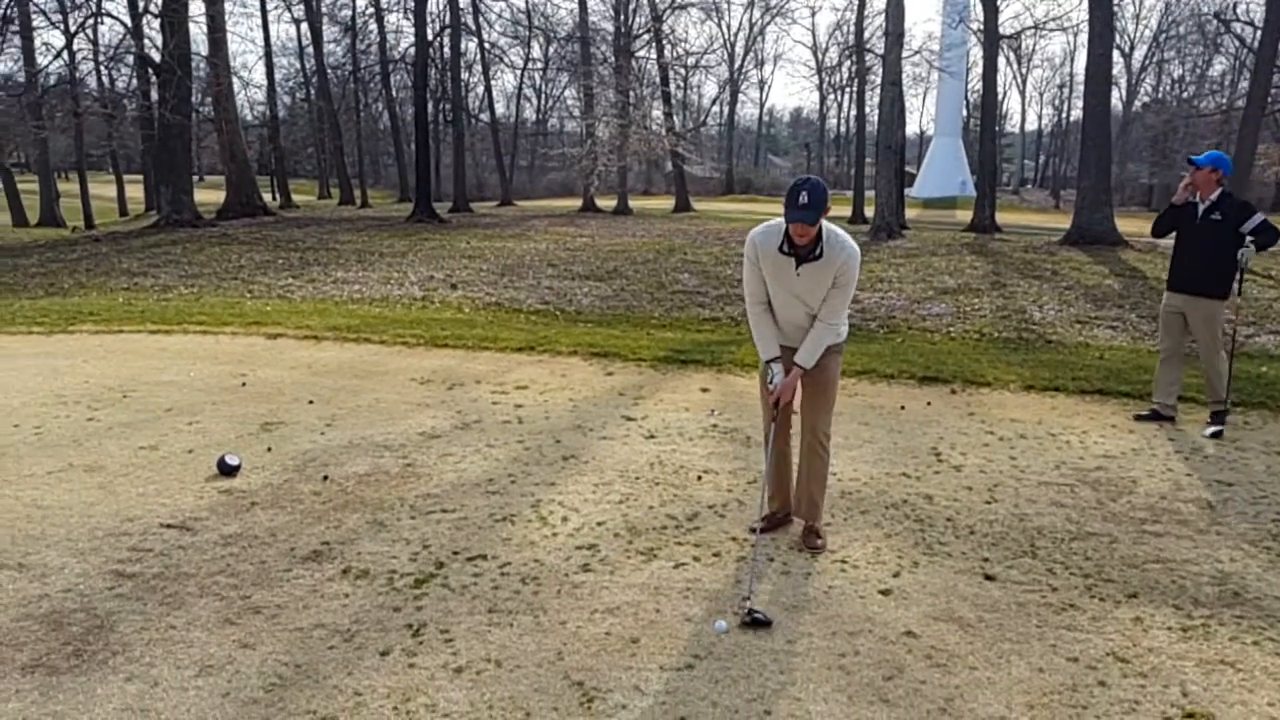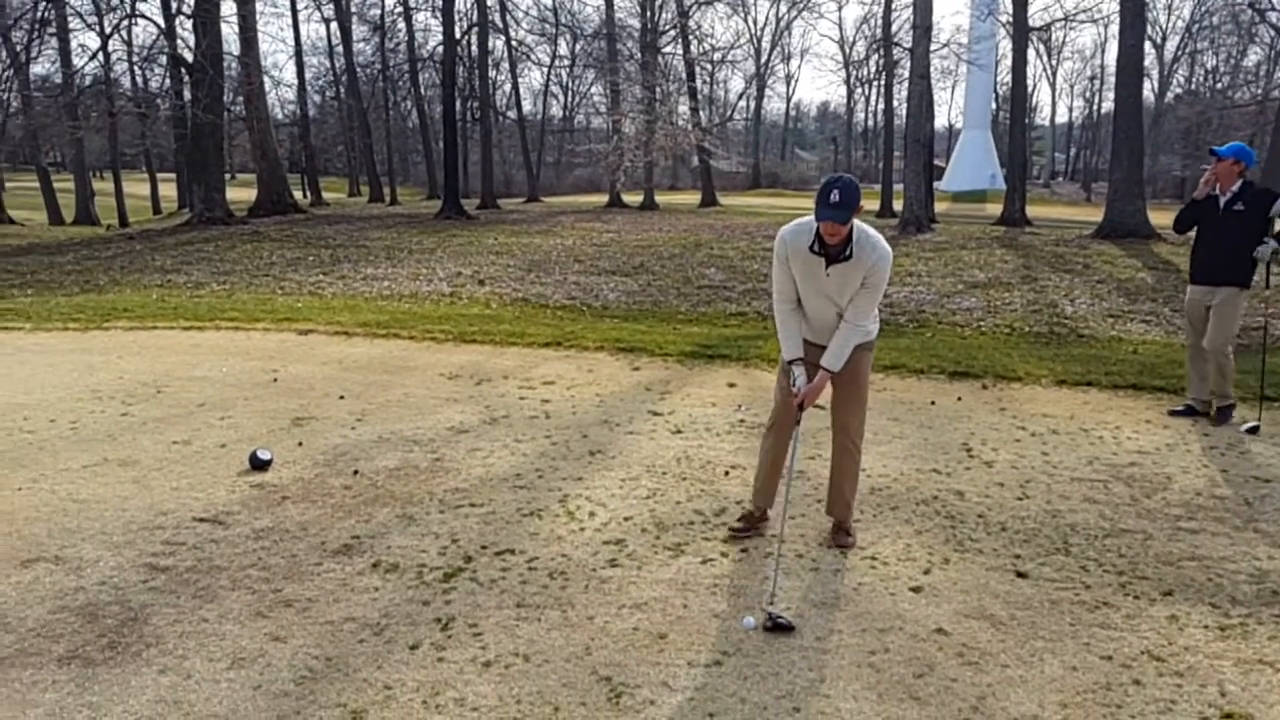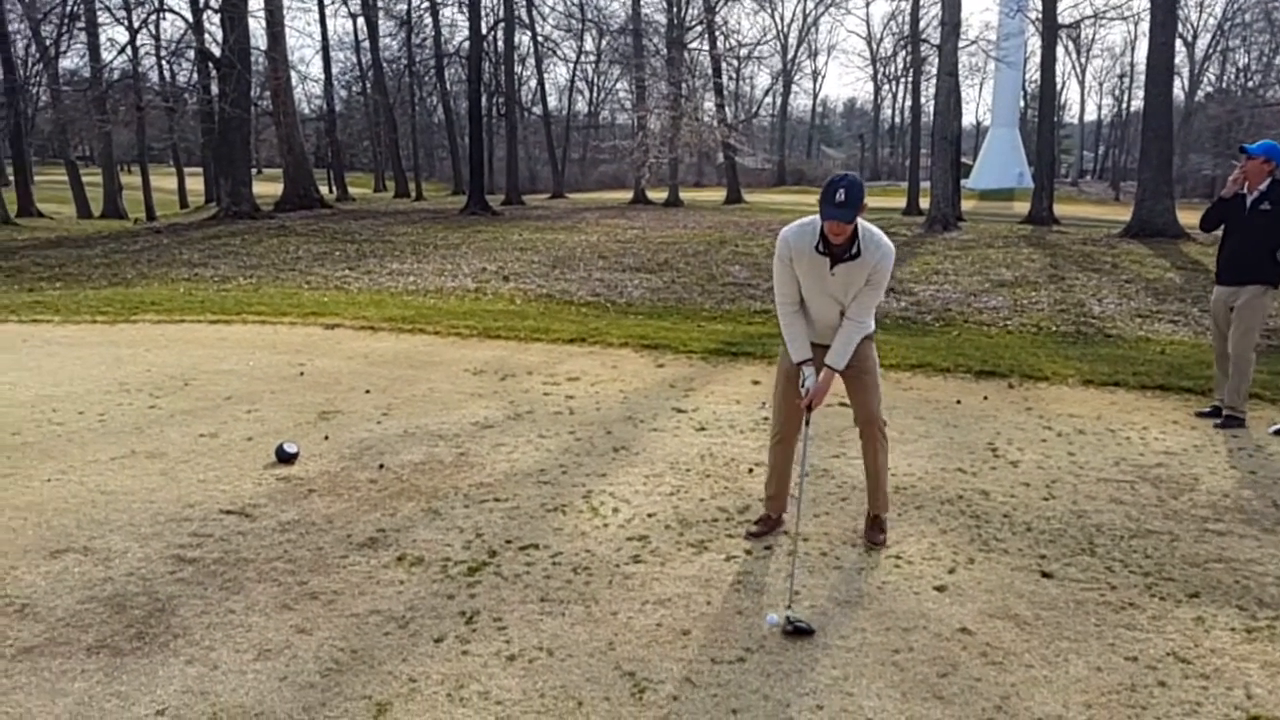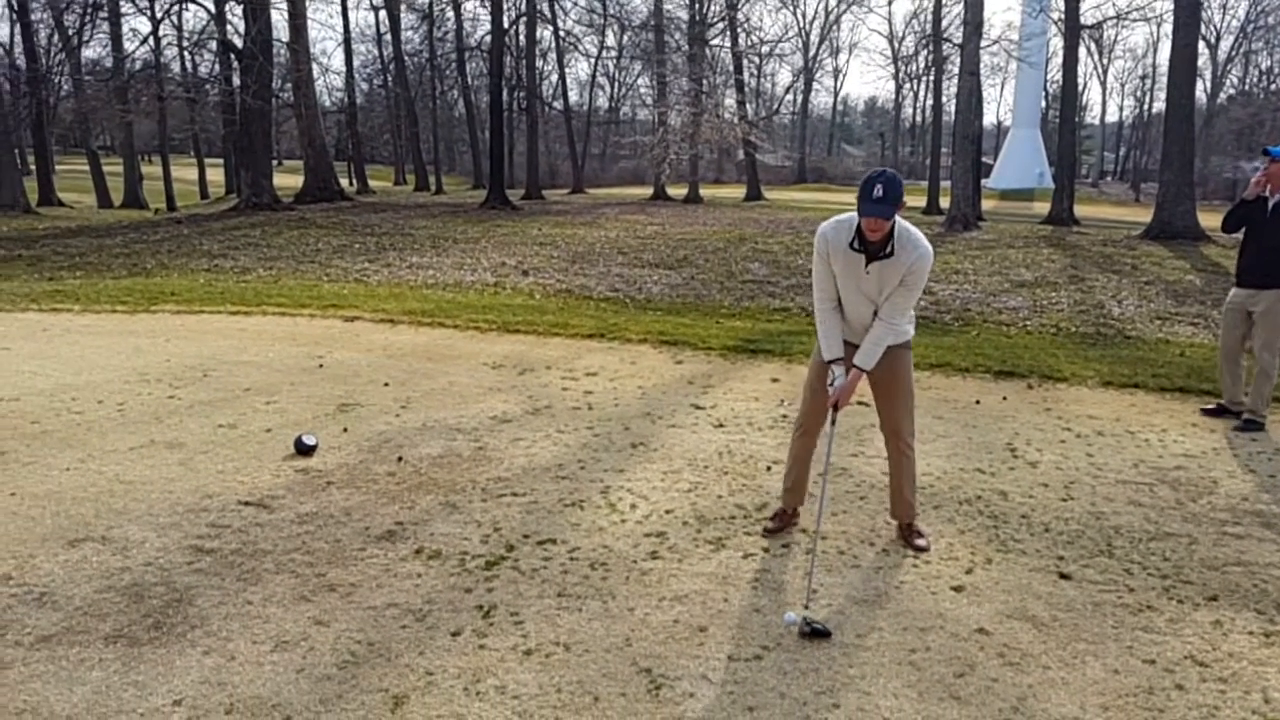
dt=0.4s
person 1, frame 1
left shoulder: (846, 252)
right shoulder: (759, 241)
left elbow: (829, 321)
right elbow: (756, 305)
left wrist: (796, 372)
right wrist: (774, 362)
left hip: (823, 348)
right hip: (777, 344)
left knee: (816, 432)
right knee: (774, 427)
left ankle: (811, 519)
right ankle: (780, 506)
person 1, frame 2
left shoulder: (877, 253)
right shoulder: (789, 239)
left elbow: (854, 321)
right elbow: (785, 305)
left wrist: (822, 377)
right wrist: (795, 364)
left hip: (853, 345)
right hip: (803, 339)
left knee: (847, 432)
right knee: (780, 420)
left ankle: (842, 517)
right ankle: (759, 509)
person 1, frame 3
left shoulder: (881, 251)
right shoulder: (791, 239)
left elbow: (857, 318)
right elbow: (787, 306)
left wrist: (828, 376)
right wrist: (805, 365)
left hip: (854, 341)
right hip: (802, 339)
left knee: (872, 421)
right knee: (784, 427)
left ankle: (876, 513)
right ankle: (774, 510)
person 1, frame 4
left shoulder: (918, 251)
right shoulder: (829, 235)
left elbow: (890, 320)
right elbow: (824, 303)
left wrist: (856, 375)
right wrist: (835, 364)
left hip: (890, 345)
right hip: (836, 339)
left knee: (899, 433)
right knee: (807, 422)
left ankle: (906, 520)
right ankle: (790, 506)
person 2, frame 1
left shoulder: (1235, 207)
right shoulder: (1186, 205)
right elbow: (1157, 231)
left wrist: (1252, 247)
right wrist: (1177, 201)
left hip: (1209, 296)
right hip: (1175, 292)
left knee: (1211, 353)
right knee: (1168, 350)
left ankle: (1219, 406)
right ankle: (1163, 407)
person 2, frame 2
right shoulder: (1208, 198)
right elbow: (1179, 227)
right wrist: (1198, 195)
left hip: (1231, 287)
right hip: (1198, 285)
left knee: (1216, 345)
right knee: (1195, 345)
left ankle: (1225, 400)
right ankle: (1199, 401)
person 2, frame 3
right shoulder: (1235, 196)
right elbow: (1206, 225)
right wrist: (1226, 193)
left hip: (1257, 286)
right hip: (1224, 284)
left knee: (1240, 349)
right knee: (1221, 348)
left ankle: (1235, 411)
right ankle: (1222, 402)
person 2, frame 4
right shoulder: (1257, 200)
right elbow: (1228, 226)
right wrist: (1248, 196)
right hip: (1242, 286)
right knee: (1229, 346)
left ankle: (1255, 414)
right ankle: (1232, 402)
